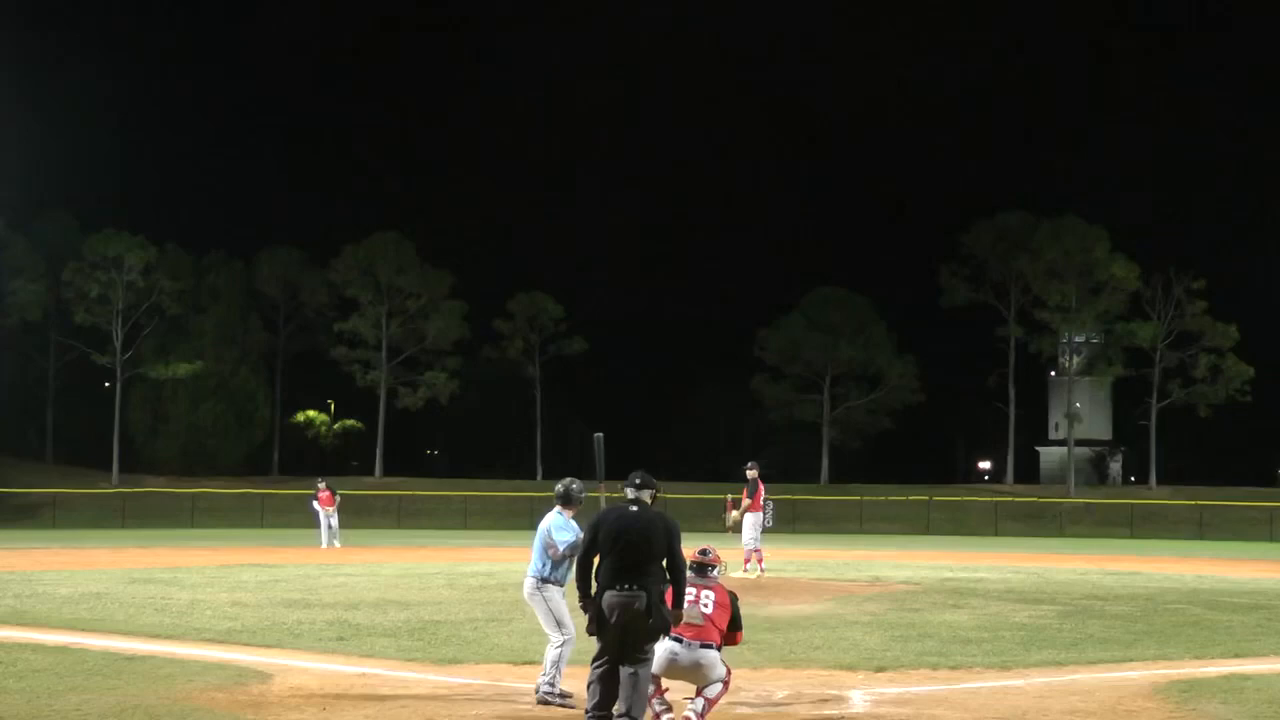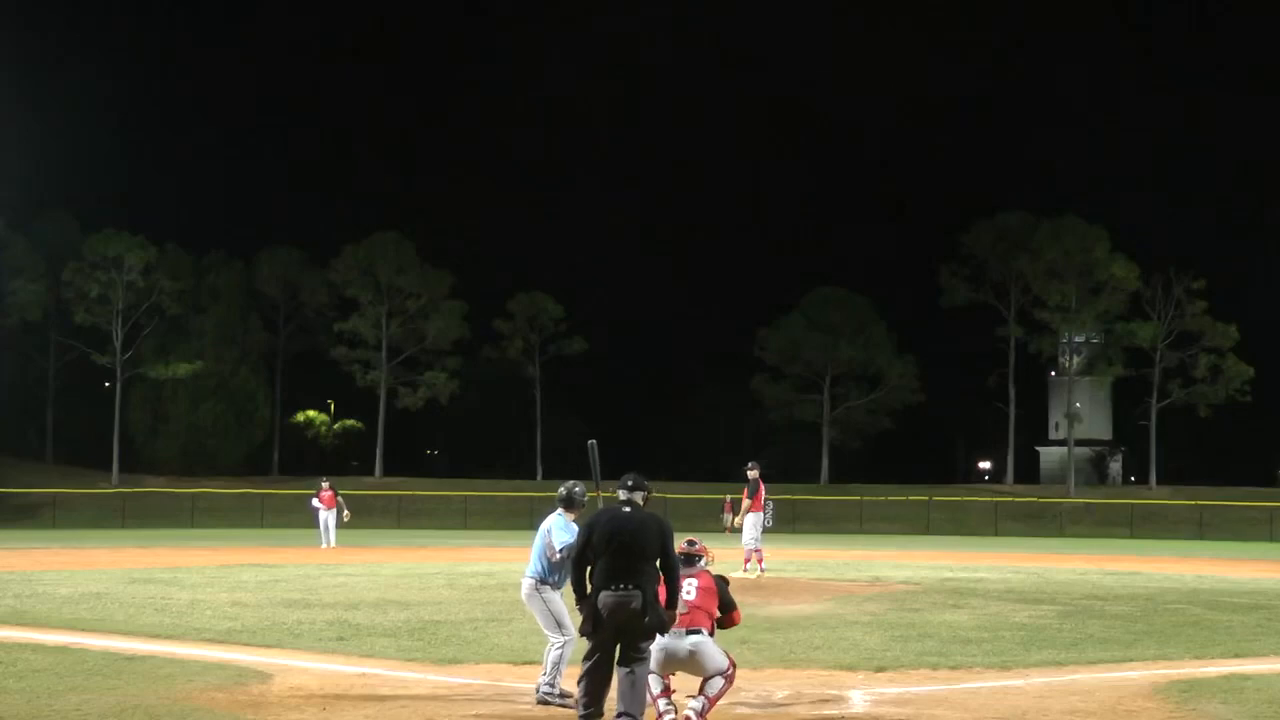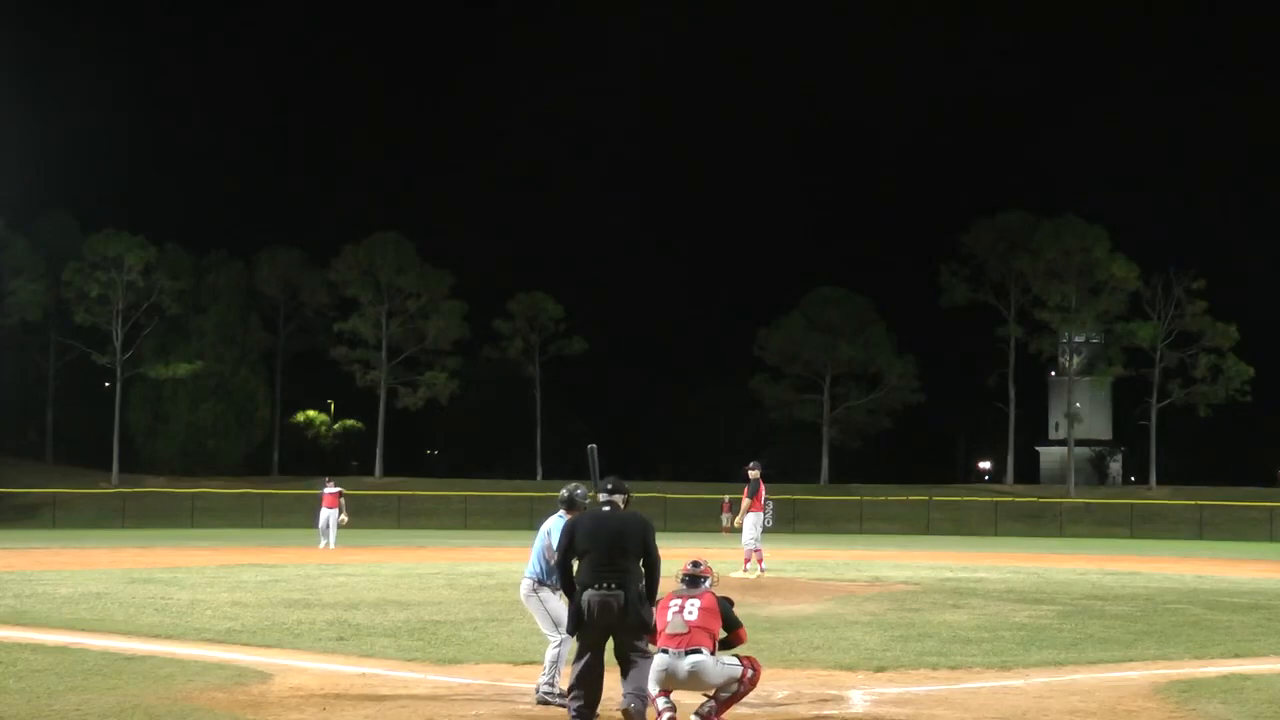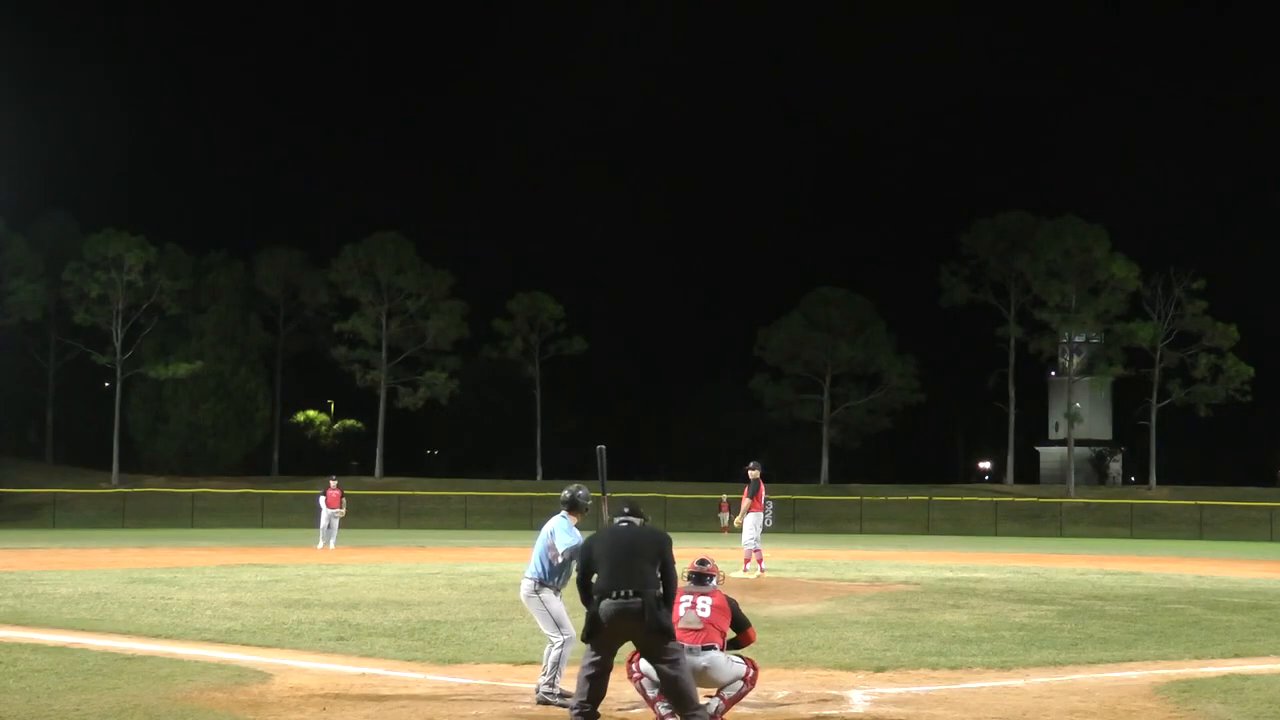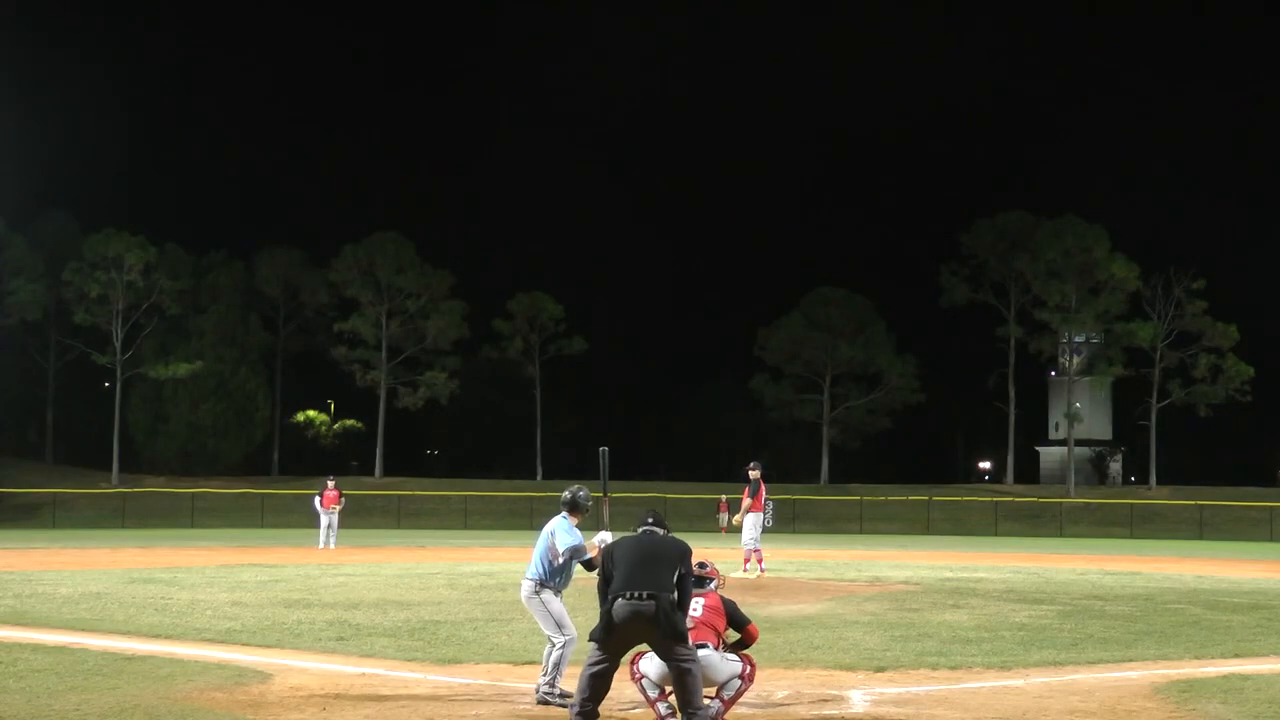
dt=0.4s
person 1, frame 1
left shoulder: (603, 518)
right shoulder: (665, 523)
left elbow: (584, 560)
right elbow: (677, 567)
left wrist: (585, 597)
right wrist: (677, 606)
left hip: (609, 599)
right hip: (646, 601)
left knee: (605, 660)
right knee: (638, 662)
person 1, frame 2
left shoulder: (596, 520)
right shoulder: (658, 524)
left elbow: (578, 562)
right elbow: (670, 568)
left wrist: (581, 598)
right wrist: (671, 606)
left hip: (604, 599)
right hip: (641, 601)
left knee: (596, 660)
right knee: (635, 662)
person 1, frame 3
left shoulder: (576, 522)
right shoulder: (640, 522)
left elbow: (562, 563)
right elbow: (652, 565)
left wrist: (573, 596)
right wrist: (649, 601)
left hip: (590, 598)
right hip: (627, 599)
left knee: (586, 659)
right knee: (637, 656)
person 1, frame 4
left shoulder: (594, 540)
right shoulder: (658, 537)
left elbow: (583, 581)
right elbow: (670, 578)
left wrist: (594, 610)
right wrist: (665, 612)
left hip: (608, 607)
right hip: (646, 607)
left knee: (594, 663)
right knee: (672, 663)
person 1, frame 5
left shoulder: (614, 547)
right shoulder: (679, 547)
left elbow: (603, 588)
right elbow: (685, 590)
left wrist: (609, 617)
right wrist: (677, 621)
left hip: (620, 609)
right hip: (659, 610)
left knee: (599, 663)
right knee: (685, 662)
person 2, frame 1
left shoulder: (568, 522)
right shoulder: (555, 520)
left elbow: (584, 549)
right elbow: (572, 549)
left hip: (553, 586)
right hip: (542, 586)
left knee: (559, 635)
right knee: (564, 636)
left ankle: (546, 684)
right ankle: (548, 691)
person 2, frame 2
left shoulder: (569, 525)
right shoulder: (557, 521)
right elbow: (567, 550)
left hip: (547, 587)
right hip: (539, 587)
left knee: (558, 636)
right knee: (565, 636)
left ankle: (547, 683)
right ankle: (548, 691)
person 2, frame 3
right shoulder: (557, 523)
left hip: (548, 588)
right hip: (537, 587)
left knee: (562, 634)
right knee: (562, 635)
left ankle: (547, 684)
right ankle: (547, 691)
person 2, frame 4
left shoulder: (570, 528)
right shoulder: (560, 524)
right elbow: (570, 553)
left hip: (546, 589)
right hip: (538, 588)
left knee: (558, 636)
right knee: (565, 636)
left ankle: (546, 684)
right ankle: (547, 691)
person 2, frame 5
left shoulder: (573, 530)
right shoulder: (561, 524)
left elbow: (590, 565)
right elbow: (572, 552)
left wrist: (603, 549)
right wrist: (596, 541)
left hip: (547, 590)
right hip: (538, 589)
left knee: (558, 637)
right knee: (567, 637)
left ankle: (546, 685)
right ankle: (548, 691)
